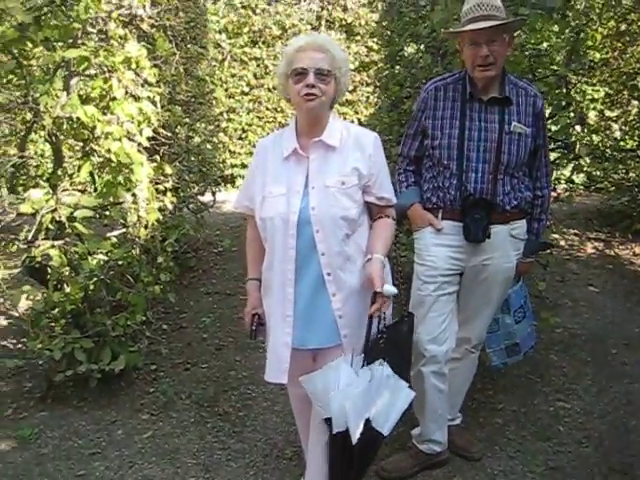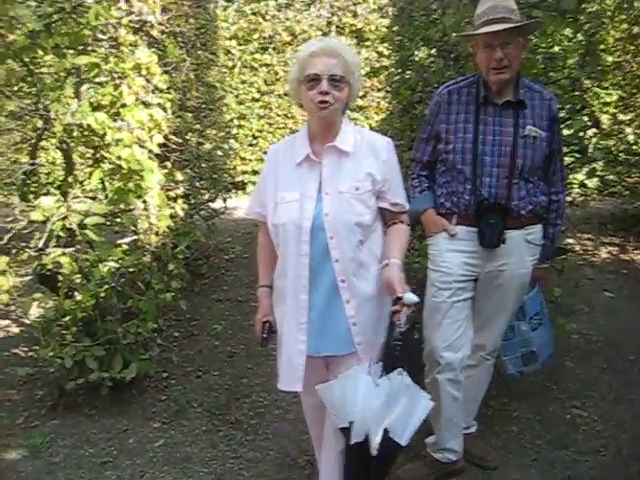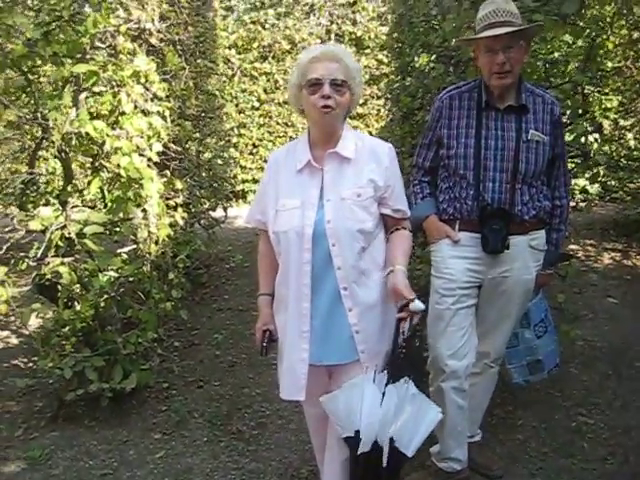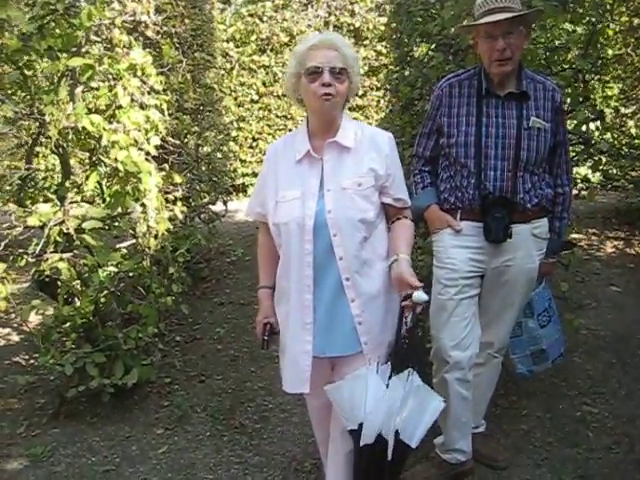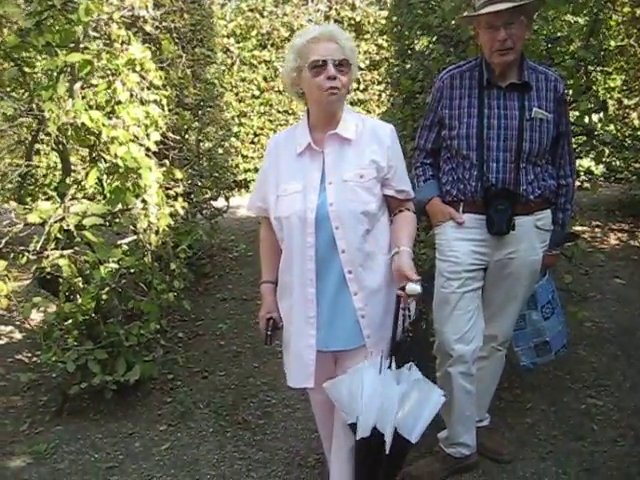
dt=0.2s
person 1, frame 1
left shoulder: (530, 101)
right shoulder: (435, 94)
left elbow: (539, 179)
right elbow: (407, 160)
left wrist: (531, 243)
right wrist: (412, 205)
left hip: (501, 237)
right hip: (442, 231)
left knee: (470, 339)
right knee: (431, 344)
left ankle: (449, 420)
right ankle: (430, 441)
person 1, frame 2
left shoulder: (544, 106)
right shoulder: (448, 98)
left elbow: (554, 184)
right elbow: (419, 165)
left wrist: (545, 251)
right wrist: (425, 211)
left hip: (516, 243)
right hip: (455, 237)
left knee: (484, 347)
right knee: (445, 351)
left ankle: (463, 429)
person 1, frame 3
left shoulder: (547, 109)
right shoulder: (450, 103)
left elbow: (558, 189)
right elbow: (421, 172)
left wrist: (549, 256)
right wrist: (427, 217)
left hip: (520, 248)
right hip: (459, 244)
left knee: (489, 354)
right knee: (450, 359)
left ankle: (468, 438)
person 1, frame 4
left shoulder: (548, 95)
right shoulder: (449, 92)
left elbow: (560, 175)
right elbow: (421, 161)
left wrist: (552, 244)
right wrist: (428, 208)
left hip: (522, 237)
right hip: (460, 233)
left knee: (493, 343)
right knee: (453, 350)
left ankle: (473, 427)
person 1, frame 5
left shoulder: (550, 86)
right shoulder: (451, 83)
left elbow: (563, 168)
right elbow: (424, 154)
left wrist: (555, 237)
right wrist: (430, 200)
left hip: (526, 229)
right hip: (464, 226)
left knee: (496, 337)
right knee: (457, 343)
left ankle: (477, 421)
person 2, frame 1
left shoulder: (364, 143)
right shoulder: (267, 149)
left elbow: (383, 214)
right elbow: (256, 224)
left wrist: (376, 260)
right wrist: (254, 285)
left hip: (345, 298)
right hip: (289, 299)
right knee: (302, 394)
person 2, frame 2
left shoulder: (377, 149)
right shoulder: (279, 155)
left elbow: (397, 220)
right elbow: (268, 231)
left wrist: (392, 266)
right wrist: (265, 292)
left hip: (359, 307)
right hip: (302, 307)
right knee: (315, 402)
person 2, frame 3
left shoulder: (378, 155)
right shoulder: (280, 162)
left elbow: (398, 226)
right elbow: (268, 238)
left wrist: (396, 272)
right wrist: (265, 301)
left hip: (360, 316)
right hip: (303, 317)
right knee: (317, 413)
person 2, frame 4
left shoulder: (377, 143)
right shoulder: (279, 153)
left elbow: (399, 215)
right elbow: (267, 229)
left wrist: (400, 261)
right wrist: (265, 293)
left hip: (362, 307)
right hip: (305, 309)
right knee: (320, 406)
person 2, frame 5
left shoulder: (379, 136)
right shoulder: (280, 146)
left elbow: (402, 207)
right elbow: (269, 224)
left wrist: (402, 253)
right wrist: (268, 288)
left hip: (365, 301)
right hip: (308, 303)
right knee: (324, 401)
